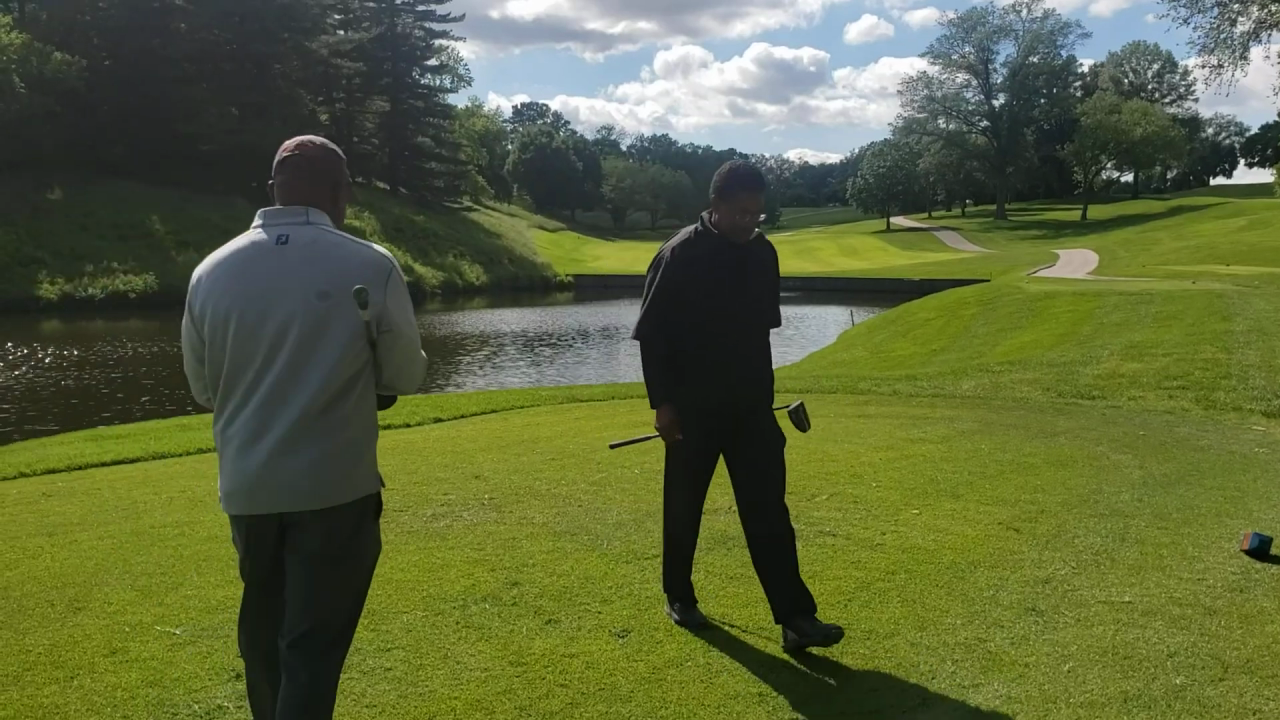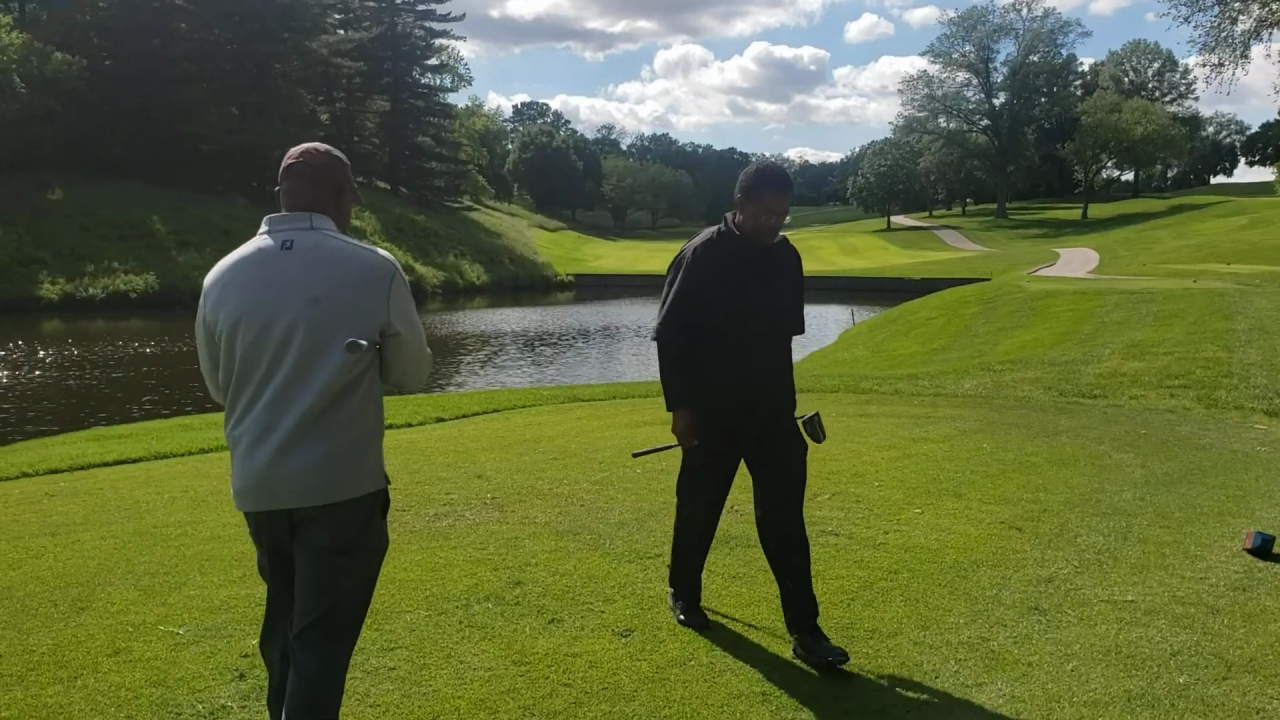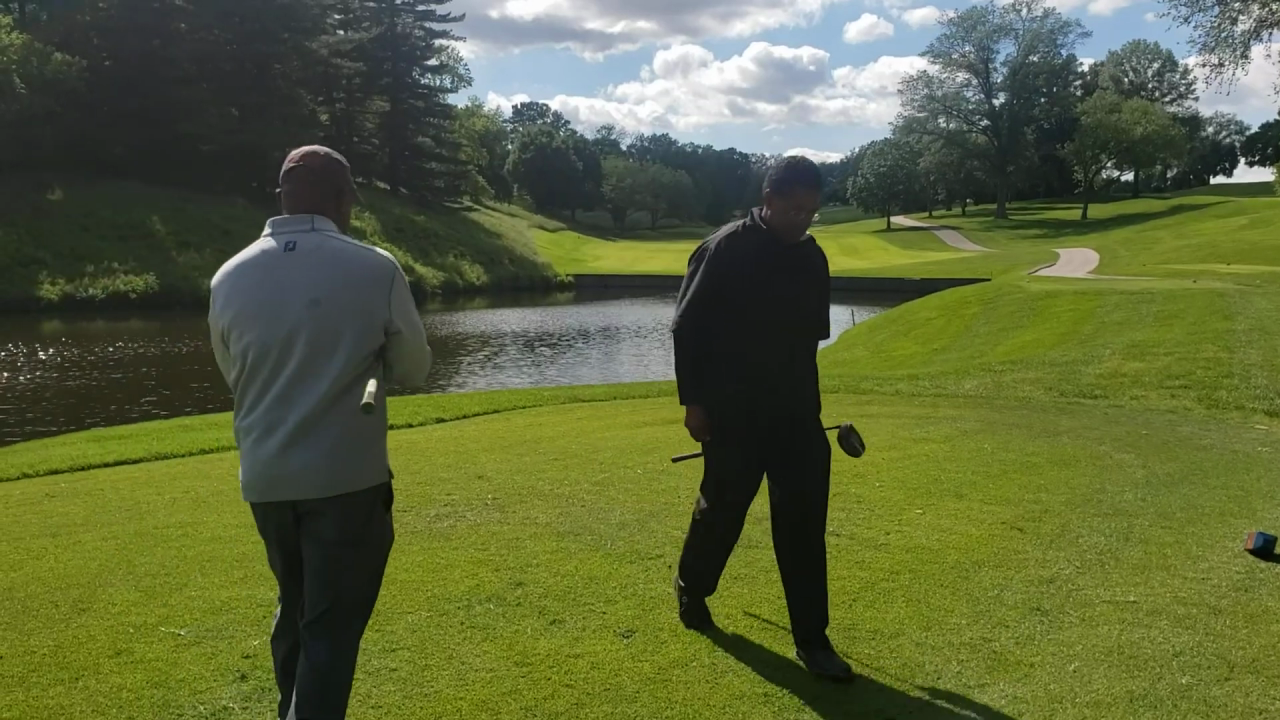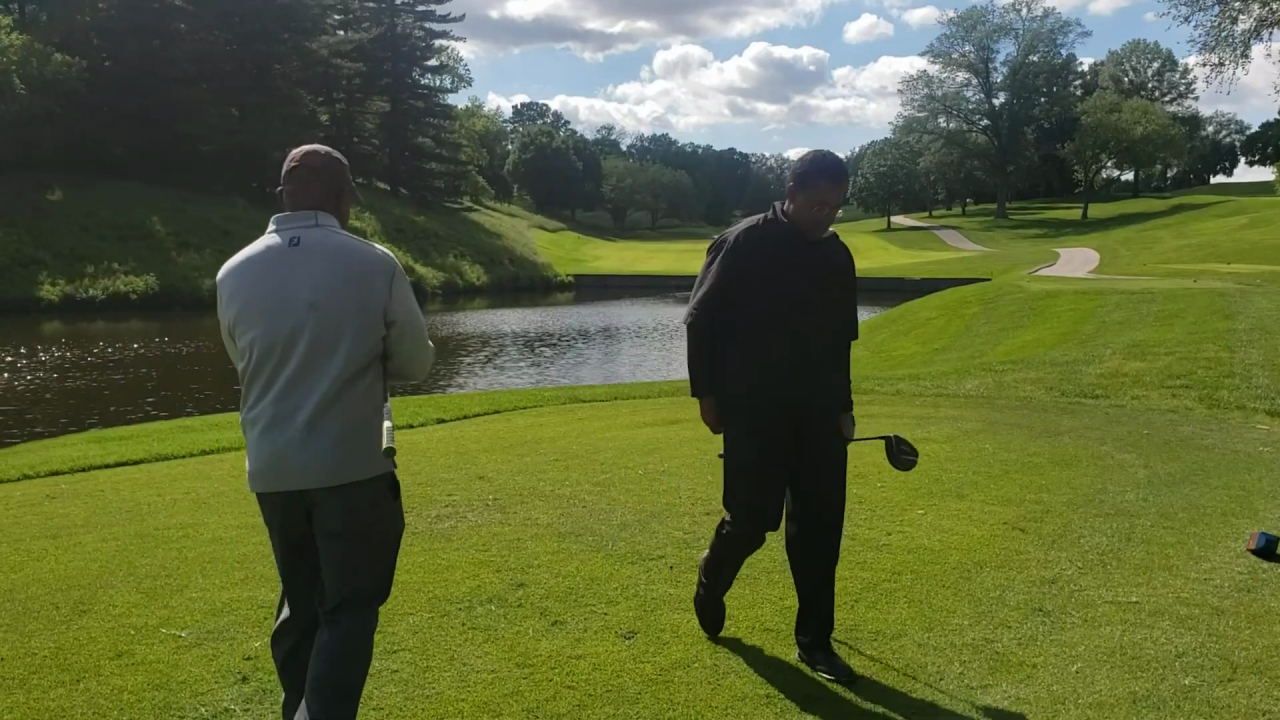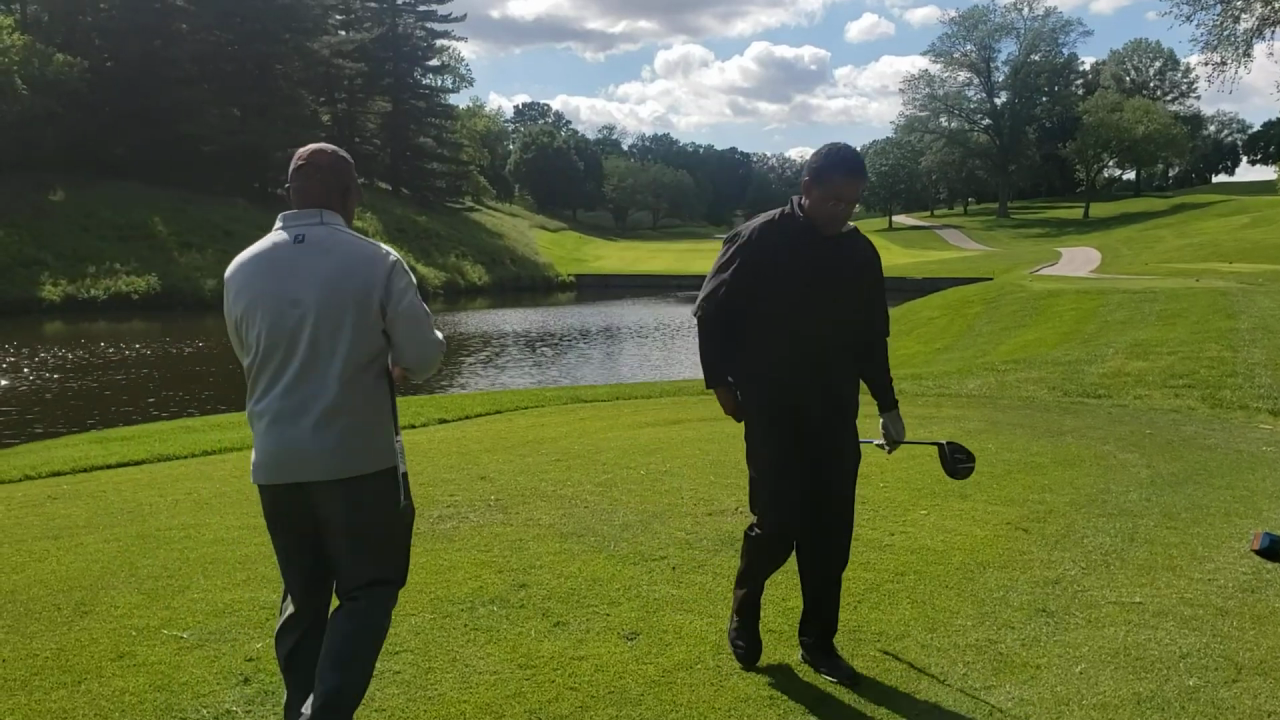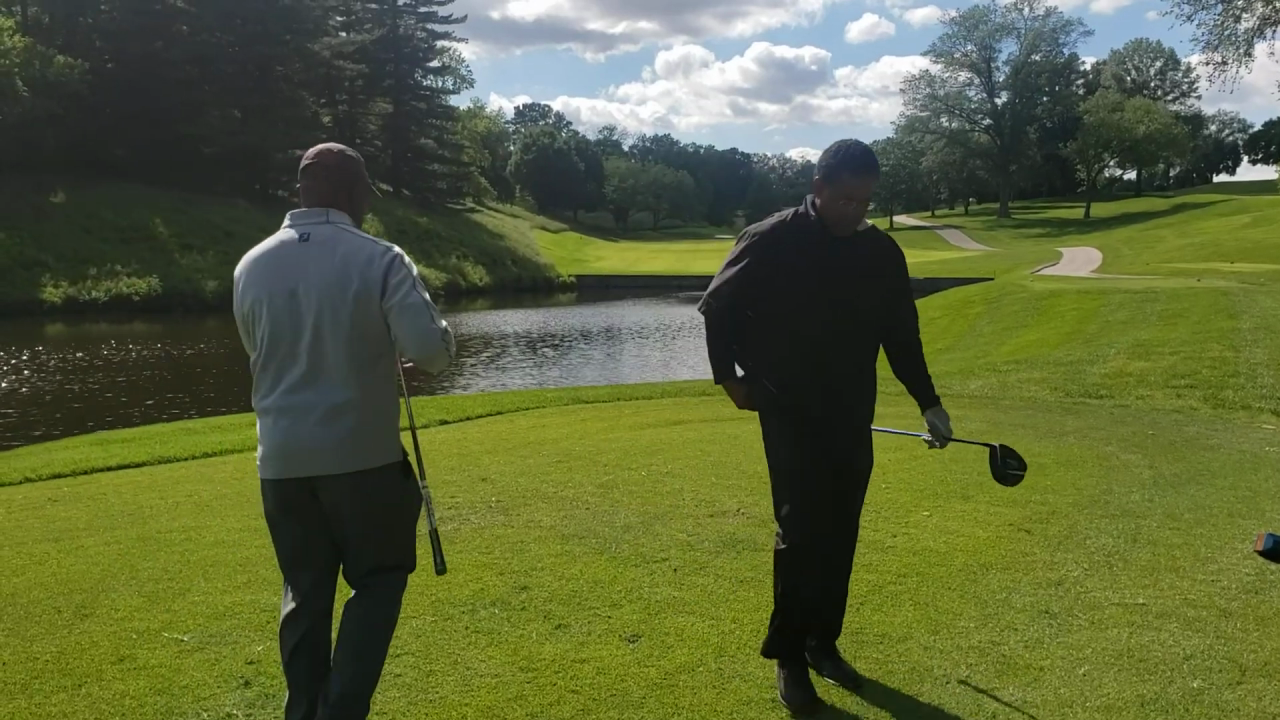
dt=0.1s
person 1, frame 1
left shoulder: (212, 272)
right shoulder: (370, 267)
left elbow: (204, 387)
right elbow: (405, 375)
left hip: (248, 485)
right hip: (336, 487)
left knee: (265, 622)
right knee: (313, 643)
person 1, frame 2
left shoulder: (223, 275)
right shoulder: (374, 270)
left elbow: (219, 385)
right elbow: (411, 373)
left hip: (258, 483)
right hip: (343, 484)
left knee: (283, 617)
right knee: (322, 636)
person 1, frame 3
left shoulder: (231, 278)
right shoulder: (375, 270)
left elbow: (235, 375)
right elbow: (413, 368)
left hip: (267, 476)
right hip: (348, 477)
left knee: (297, 608)
right knee: (333, 628)
person 1, frame 4
left shoulder: (235, 273)
right shoulder: (375, 265)
right elbow: (415, 363)
left hip: (273, 469)
right hip: (352, 469)
left knee: (300, 604)
right knee: (348, 614)
person 1, frame 5
left shoulder: (242, 269)
right shoulder: (376, 262)
right elbow: (424, 358)
left hip: (278, 464)
right hip: (358, 460)
left knee: (303, 598)
right knee: (367, 593)
person 1, frame 6
left shoulder: (252, 266)
right shoulder: (380, 260)
right elbow: (431, 351)
right wrist: (413, 337)
left hip: (283, 459)
right hip: (363, 456)
left knee: (305, 597)
right knee: (377, 582)
person 2, frame 1
left shoulder: (763, 254)
right shoulder: (680, 255)
right elbow: (652, 334)
right wrist: (663, 402)
left hip: (752, 403)
right hip: (694, 406)
left knee: (768, 507)
right knee: (684, 503)
left ankle: (795, 618)
right ankle: (678, 596)
person 2, frame 2
left shoulder: (786, 257)
right shoulder: (701, 256)
right elbow: (671, 336)
right wrist: (680, 405)
left hip: (773, 409)
right hip: (714, 411)
left knee: (786, 516)
right knee: (699, 508)
left ankle: (805, 631)
right ankle: (683, 592)
person 2, frame 3
left shoulder: (812, 258)
right shoulder: (724, 251)
right elbow: (688, 331)
left wrist: (810, 402)
right wrist: (694, 402)
left hip: (797, 412)
right hip: (734, 412)
left knee: (805, 523)
right knee: (721, 509)
left ankle: (811, 639)
right ankle: (692, 588)
person 2, frame 4
left shoulder: (837, 255)
right shoulder: (744, 245)
right elbow: (703, 323)
left wrist: (844, 406)
right wrist: (706, 393)
left hip: (817, 413)
right hip: (753, 411)
left knee: (820, 526)
right knee: (753, 519)
left ankle: (815, 641)
right ankle: (712, 579)
person 2, frame 5
left shoulder: (860, 253)
right shoulder: (760, 241)
left elbow: (871, 337)
right elbow: (712, 312)
left wrist: (887, 404)
right wrist: (717, 380)
left hip: (836, 413)
right hip: (773, 409)
left knee: (831, 532)
right knee: (779, 523)
left ankle: (818, 641)
right ankle: (745, 607)
person 2, frame 6
left shoulder: (882, 252)
right shoulder: (772, 241)
left elbow: (902, 336)
right elbow: (717, 307)
left wrist: (929, 403)
right wrist: (727, 376)
left hip: (850, 416)
right hip: (787, 411)
left knee: (839, 535)
right knee: (804, 529)
left ankle: (821, 643)
right ankle: (790, 655)
